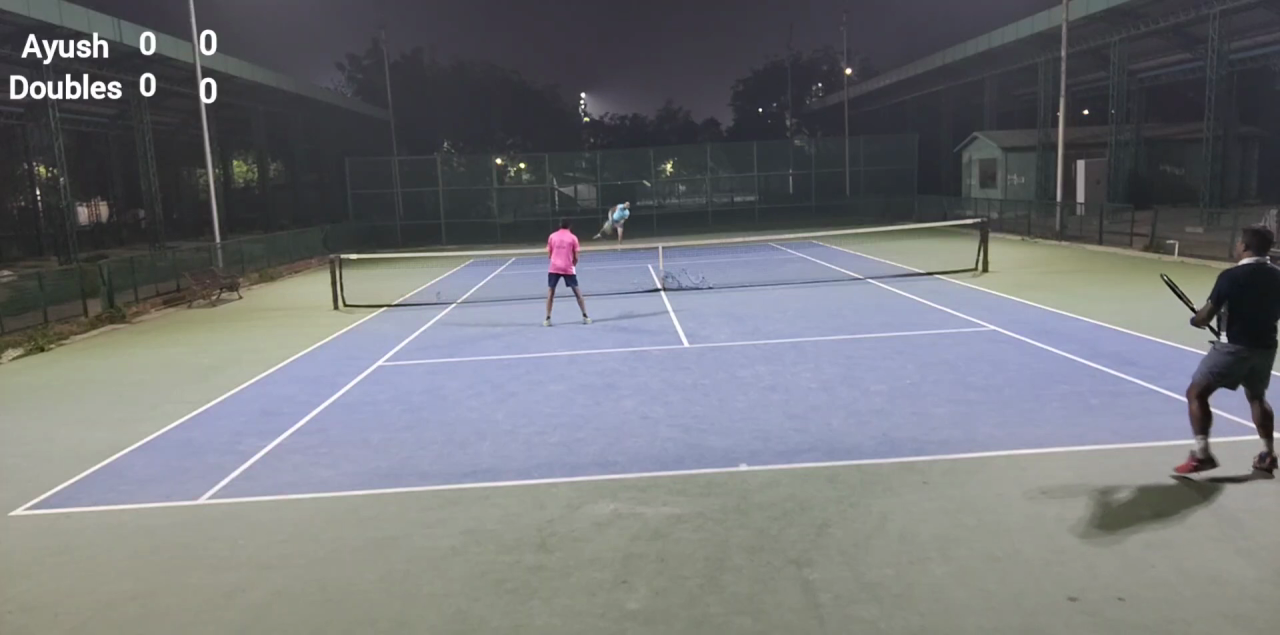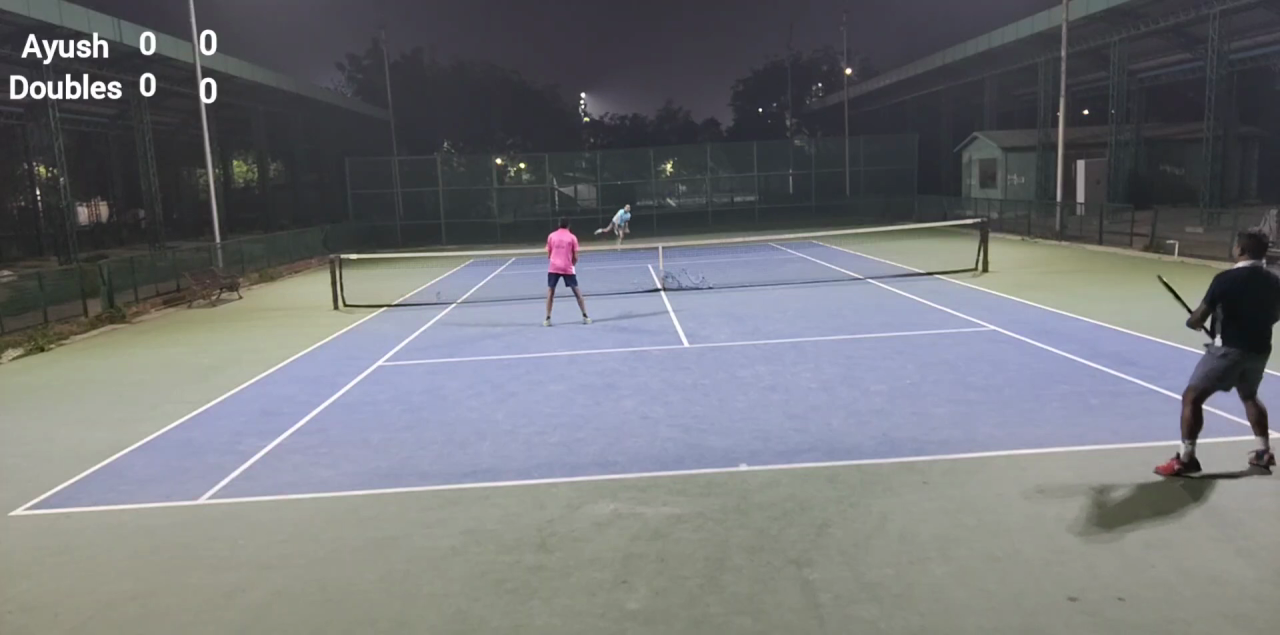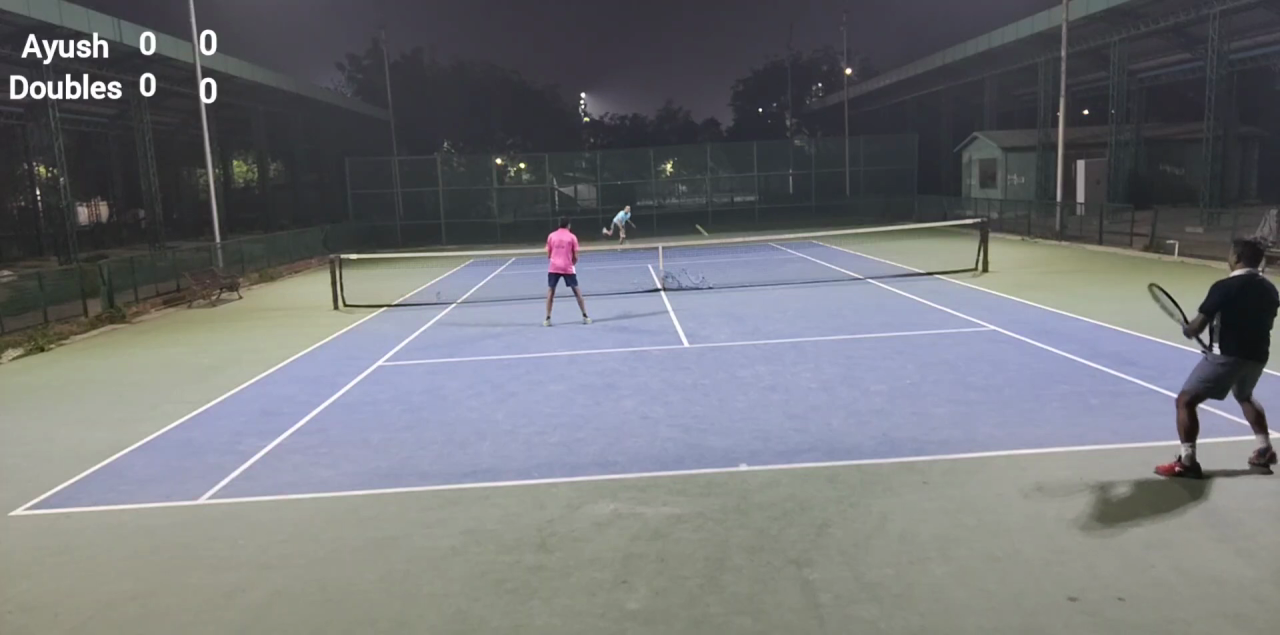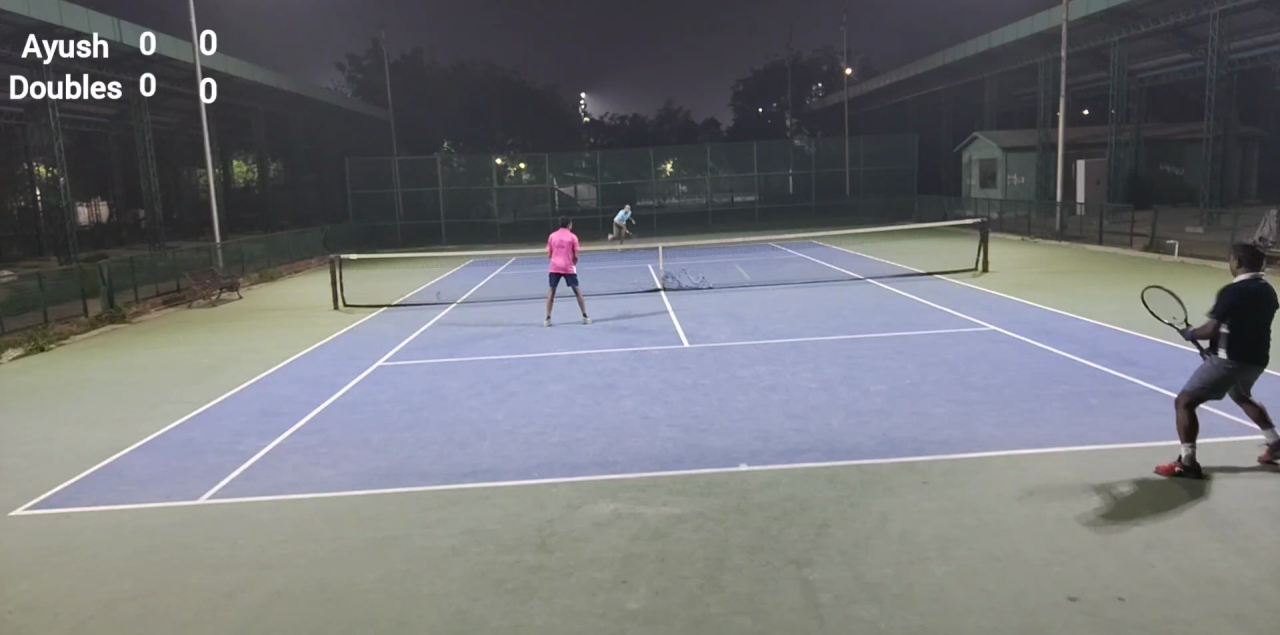
dt=0.1s
person 1, frame 1
left shoulder: (1232, 276)
left elbow: (1206, 316)
left wrist: (1195, 320)
left hip: (1234, 347)
left knee: (1196, 393)
right knee: (1257, 397)
left ankle: (1201, 455)
person 1, frame 2
left shoulder: (1227, 278)
left elbow: (1199, 318)
left wrist: (1191, 320)
left hip: (1228, 349)
right hip: (1259, 350)
left knee: (1192, 398)
right knee: (1249, 396)
left ankle: (1186, 459)
person 1, frame 3
left shoulder: (1224, 288)
left elbow: (1196, 327)
left wrist: (1188, 331)
left hip: (1225, 357)
right hip: (1256, 356)
left knee: (1185, 402)
right knee: (1245, 397)
left ankle: (1187, 462)
person 1, frame 4
left shoulder: (1233, 292)
left elbow: (1209, 330)
left wrist: (1190, 333)
left hip: (1229, 360)
right hip: (1254, 359)
left knee: (1184, 402)
right knee: (1242, 397)
left ankle: (1187, 462)
